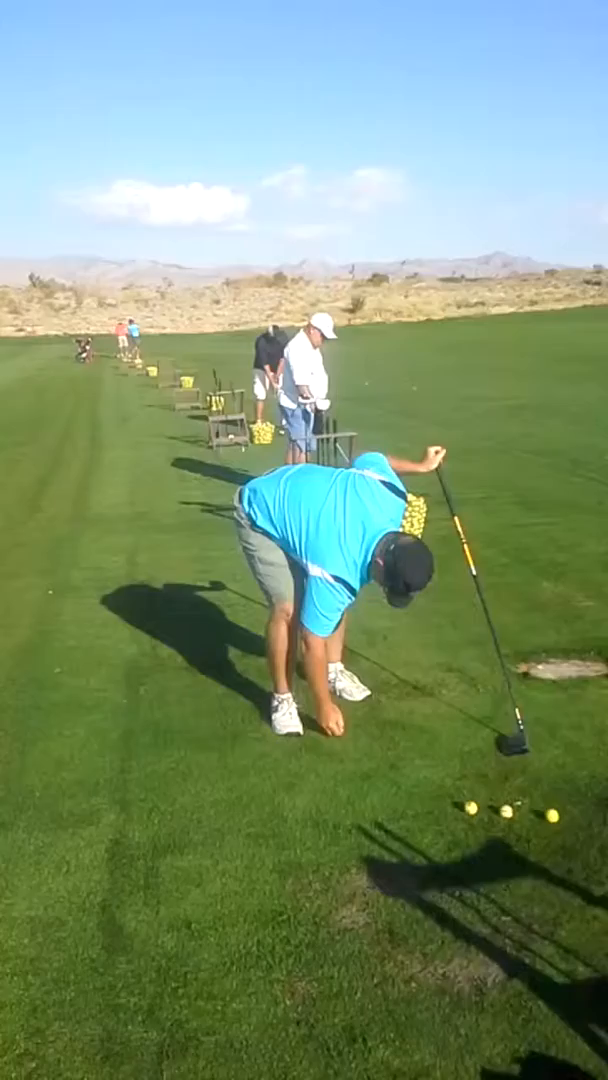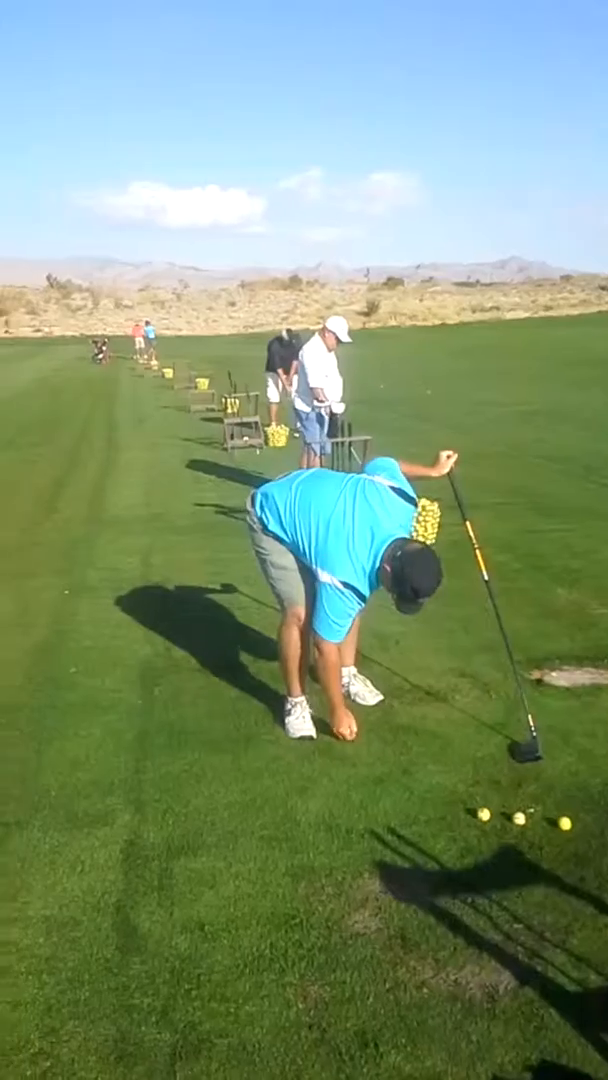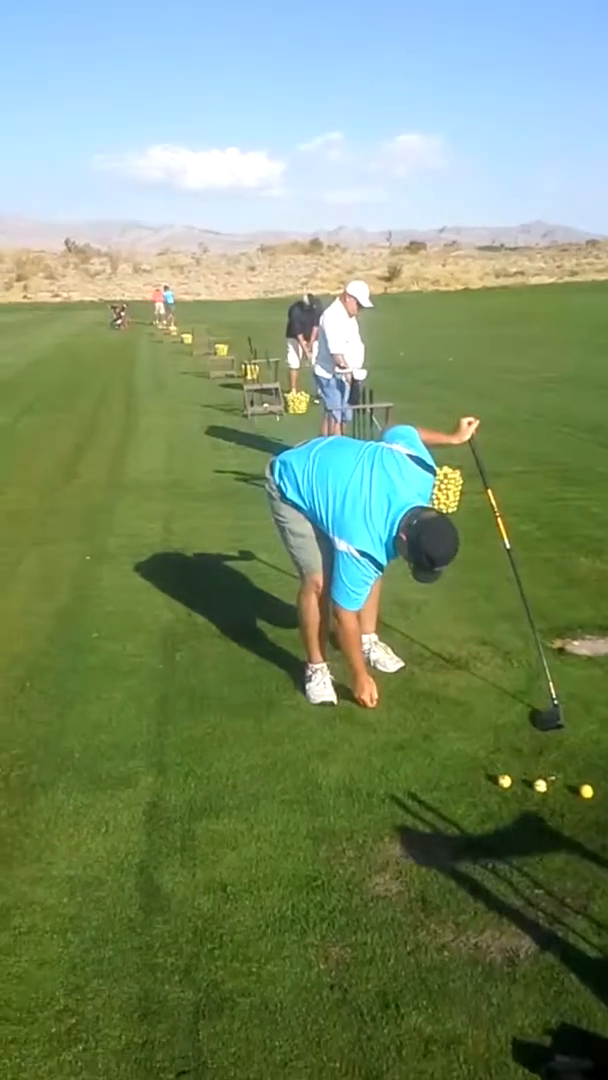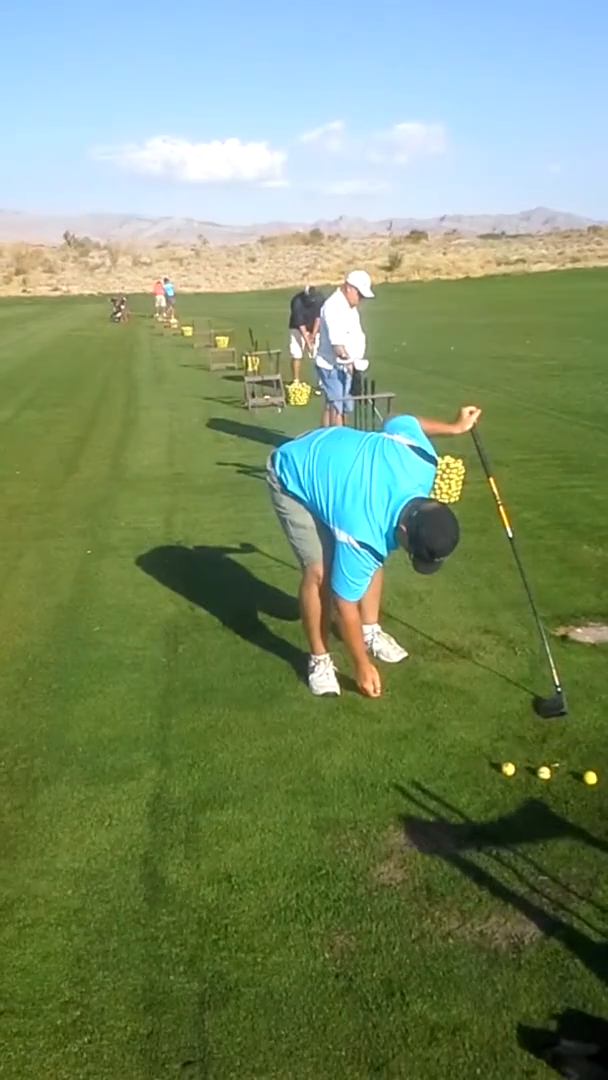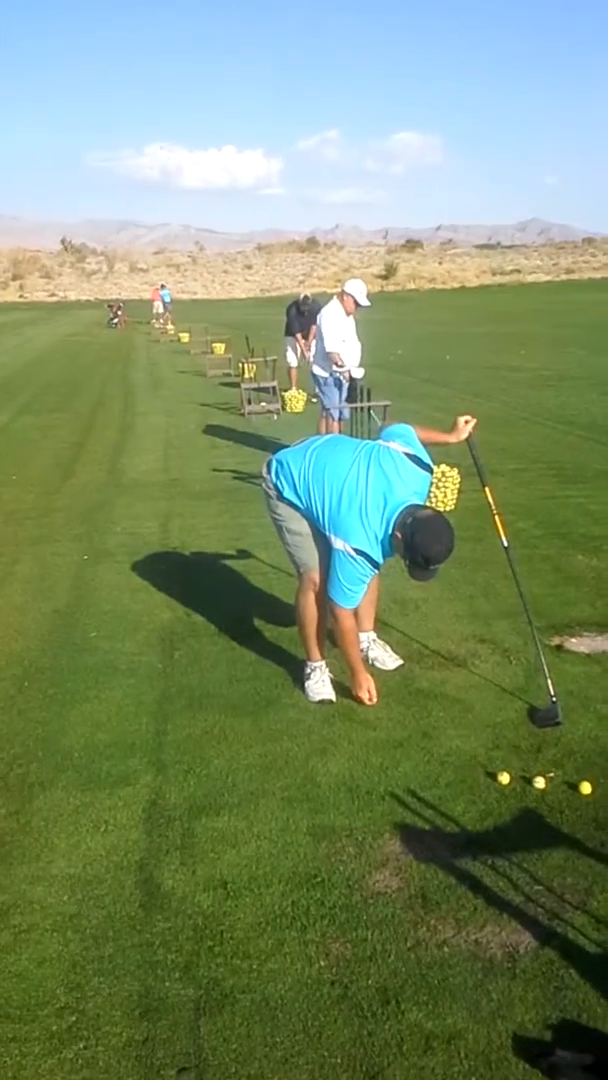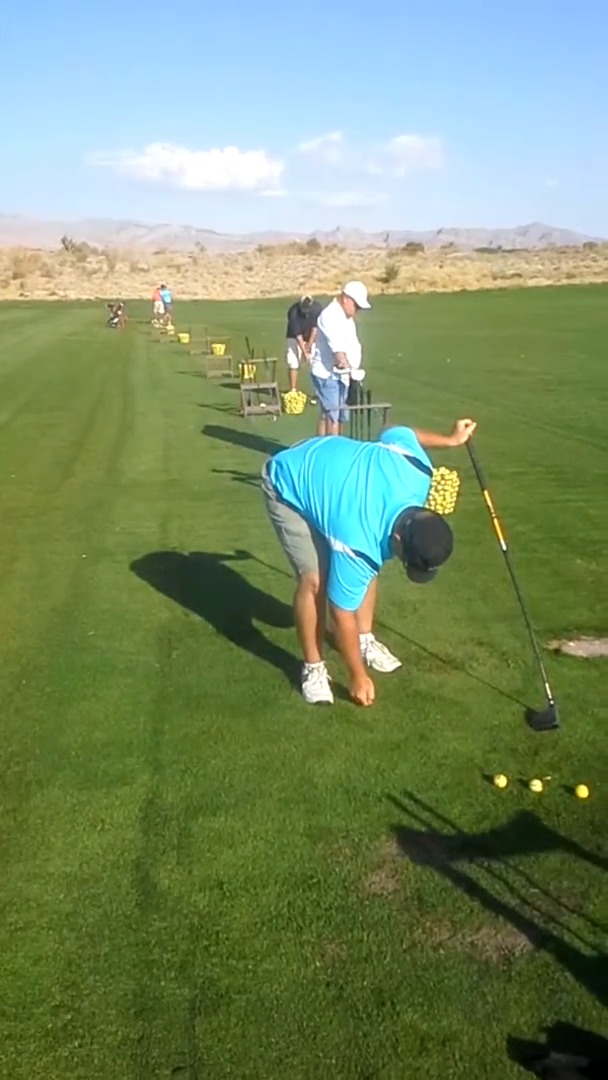
dt=0.2s
person 1, frame 1
left shoulder: (393, 498)
right shoulder: (337, 573)
left elbow: (370, 459)
right elbow: (312, 640)
left wrist: (420, 466)
right wrist: (325, 707)
left hip: (294, 487)
right hip: (258, 514)
left knee: (334, 602)
right knee: (288, 609)
left ankle: (334, 670)
right ankle: (282, 698)
person 1, frame 2
left shoulder: (403, 503)
right shoulder: (346, 578)
left elbow: (381, 464)
right elbow: (326, 646)
left wrist: (432, 470)
right wrist: (338, 711)
left hip: (307, 492)
right hip: (272, 518)
left knee: (350, 605)
right knee: (300, 613)
left ankle: (347, 674)
right ankle: (295, 702)
person 1, frame 3
left shoulder: (421, 472)
right shoulder: (363, 546)
left elbow: (399, 432)
right elbow: (345, 614)
left wrist: (453, 438)
right wrist: (360, 678)
left hip: (327, 458)
right hip: (290, 485)
left knee: (370, 569)
right knee: (318, 581)
left ankle: (368, 640)
right ankle: (316, 668)
person 1, frame 4
left shoulder: (423, 462)
right shoulder: (363, 537)
left elbow: (401, 422)
right elbow: (345, 604)
left wrist: (455, 427)
right wrist: (363, 666)
left hip: (329, 449)
right hip: (291, 477)
left knee: (372, 558)
right knee: (319, 571)
left ankle: (371, 631)
right ankle: (319, 659)
person 1, frame 5
left shoulder: (418, 471)
right shoulder: (358, 545)
left elbow: (397, 430)
right elbow: (342, 612)
left wrist: (451, 436)
right wrist: (358, 674)
right hip: (287, 485)
left knee: (368, 568)
right knee: (315, 578)
left ankle: (366, 639)
right ankle: (315, 666)
person 1, frame 6
left shoulder: (418, 472)
right shoulder: (358, 545)
left elbow: (396, 434)
right elbow: (342, 614)
left wrist: (450, 440)
right wrist: (358, 677)
left hip: (324, 458)
right hip: (287, 486)
left knee: (365, 570)
right knee: (315, 579)
left ankle: (365, 640)
right ankle: (313, 667)
